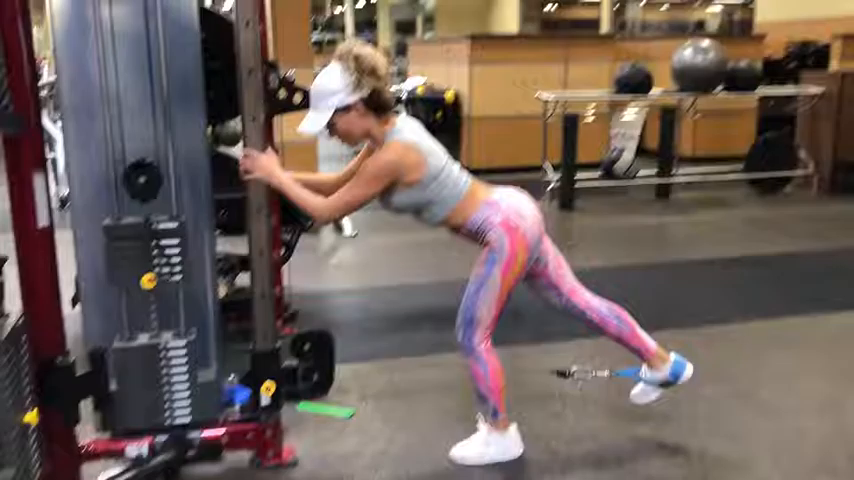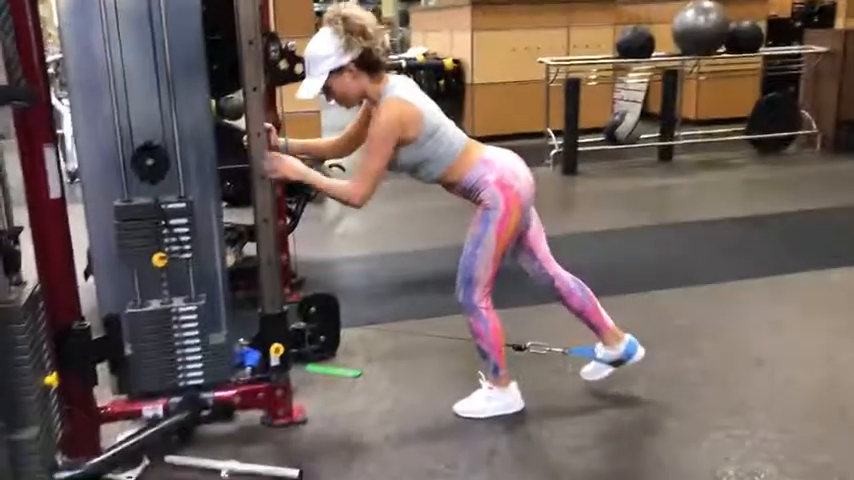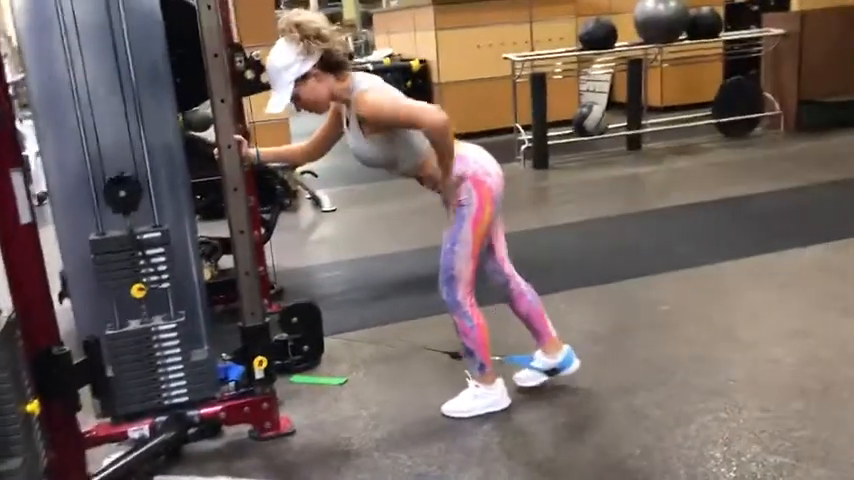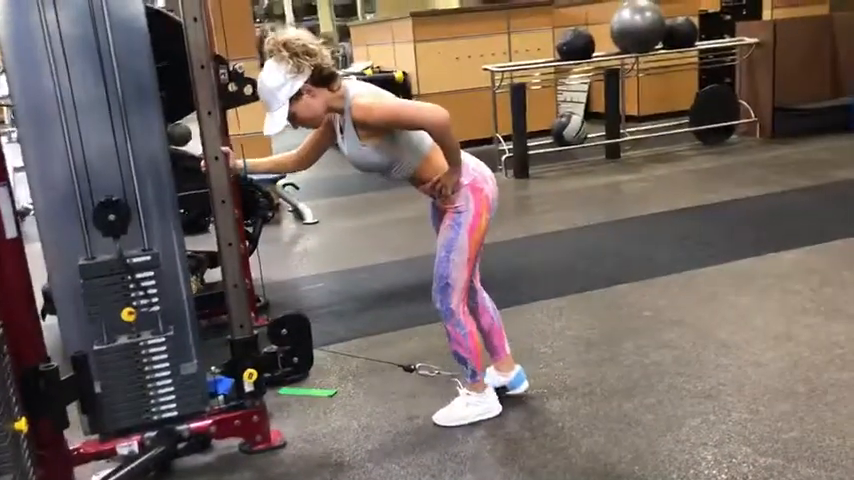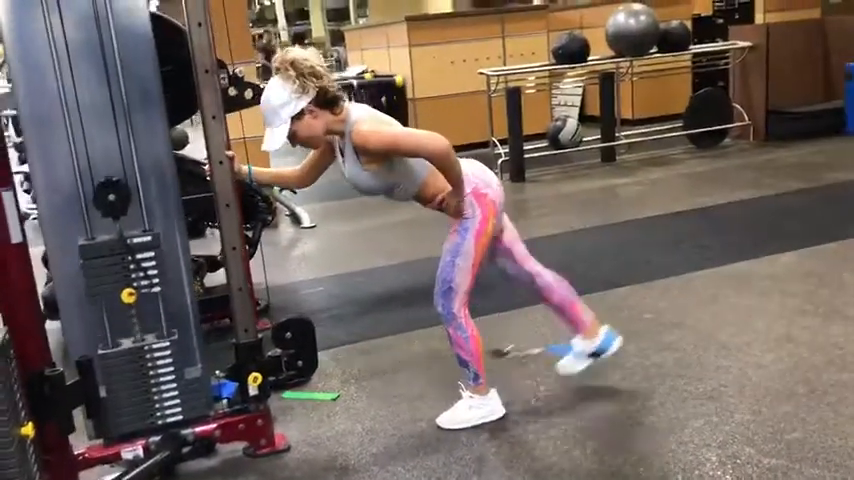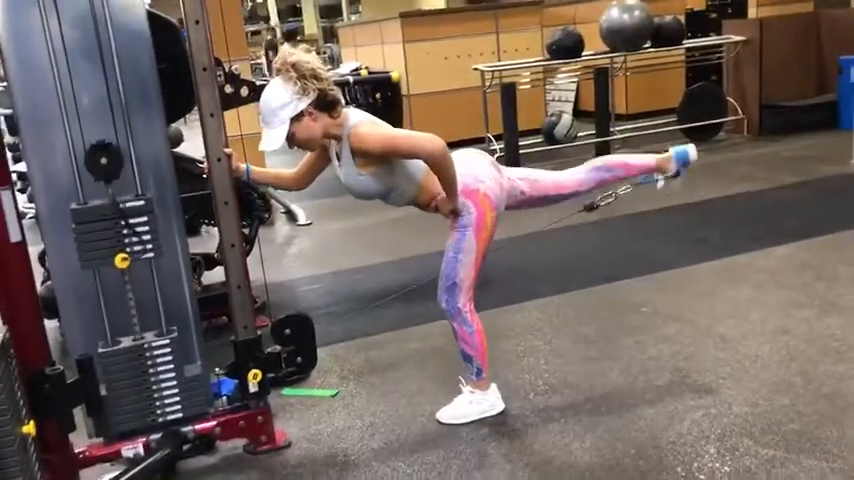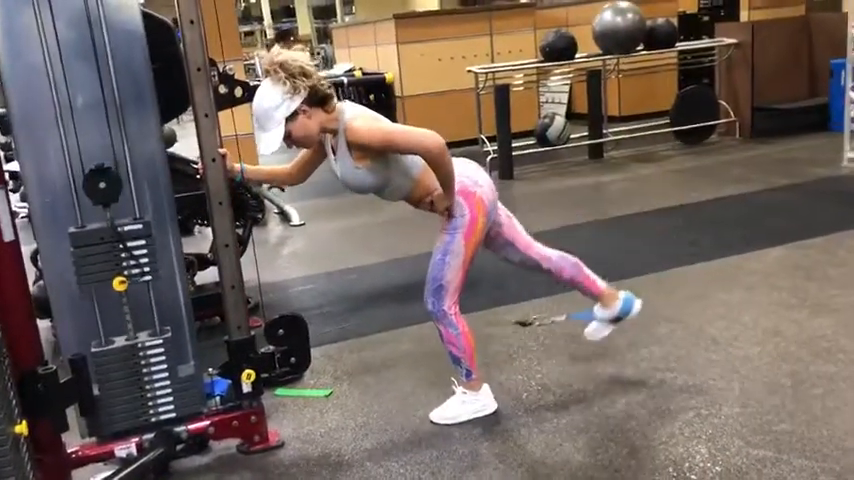
dt=0.4s
person 1, frame 1
left shoulder: (391, 155)
right shoulder: (391, 132)
left elbow: (328, 210)
right elbow: (341, 182)
left wrist: (277, 178)
right wrist: (285, 175)
left hip: (505, 231)
right hip: (512, 214)
left knee: (472, 338)
right knee: (576, 301)
left ankle: (501, 435)
right ankle: (661, 364)
person 1, frame 2
left shoulder: (389, 114)
right shoulder: (383, 94)
left elbow: (357, 193)
right elbow: (341, 146)
left wrist: (299, 172)
right wrist: (283, 144)
left hip: (498, 188)
right hip: (503, 177)
left knee: (472, 296)
right knee: (546, 271)
left ankle: (502, 390)
right ankle: (615, 344)
person 1, frame 3
left shoulder: (366, 101)
right shoulder: (345, 101)
left elbow: (436, 120)
right elbow: (310, 151)
left wrist: (447, 173)
right wrist: (253, 155)
left hip: (470, 179)
right hip: (466, 178)
left knee: (456, 292)
right knee: (501, 273)
left ankle: (488, 388)
right ankle: (553, 352)
person 1, frame 4
left shoulder: (362, 106)
right shoulder: (336, 114)
left elbow: (438, 117)
right elbow: (298, 161)
left wrist: (454, 172)
right wrist: (239, 165)
left hip: (467, 189)
right hip: (449, 193)
left knee: (449, 298)
right knee: (467, 289)
left ankle: (479, 395)
right ankle: (505, 370)
person 1, frame 5
left shoulder: (361, 131)
right shoulder: (334, 132)
left elbow: (438, 144)
right elbow: (301, 178)
left wrist: (457, 197)
right wrist: (245, 172)
left hip: (473, 194)
right hip: (468, 191)
left knee: (449, 305)
right knee: (523, 268)
left ankle: (482, 399)
right ankle: (591, 333)
person 1, frame 6
left shoulder: (358, 134)
right shoulder: (332, 137)
left elbow: (433, 146)
right elbow: (297, 180)
left wrist: (451, 198)
right wrist: (245, 171)
left hip: (472, 193)
right hip: (472, 177)
left knee: (454, 302)
right knee: (574, 182)
left ankle: (482, 393)
right ankle: (664, 163)
person 1, frame 7
left shoulder: (355, 127)
right shoulder: (329, 132)
left elbow: (432, 142)
right elbow: (294, 174)
left wrist: (447, 195)
right wrist: (239, 171)
left hip: (464, 195)
right hip: (464, 191)
left knee: (440, 303)
right knee: (531, 253)
left ankle: (475, 394)
right ankle: (611, 299)
